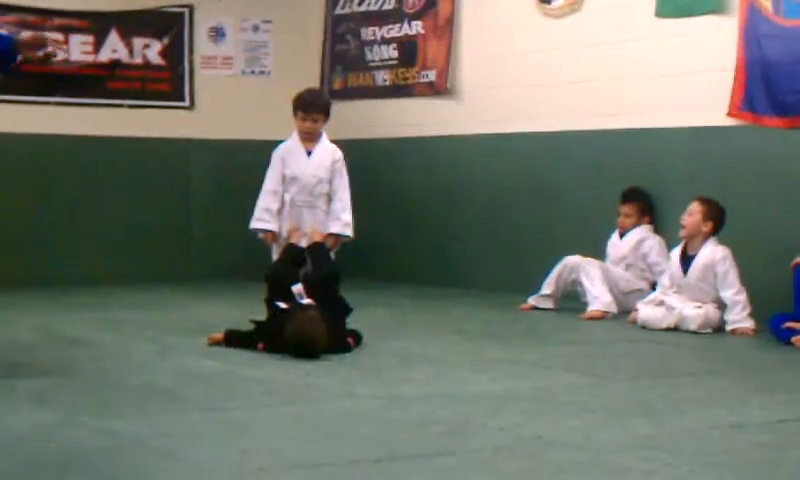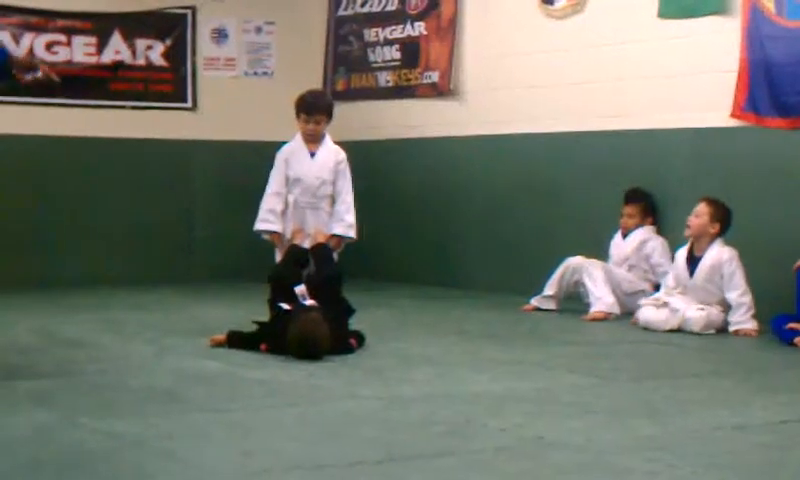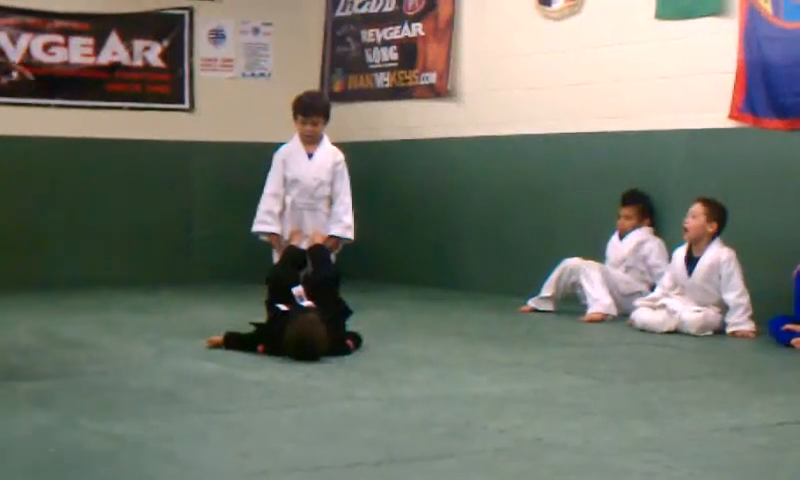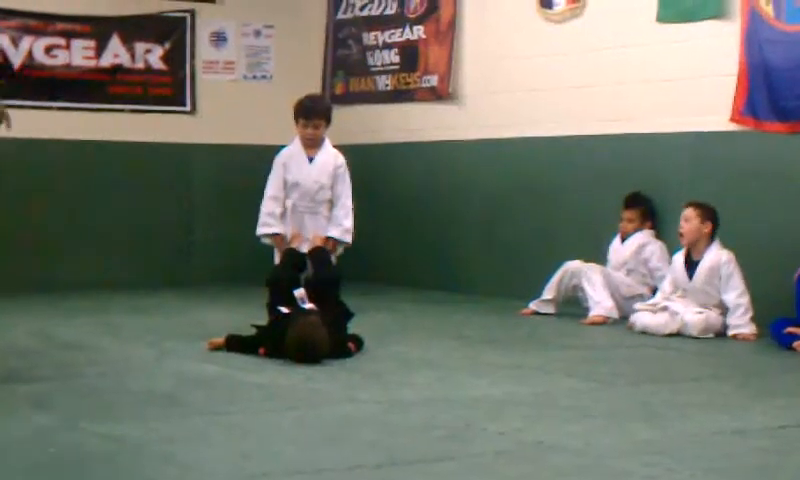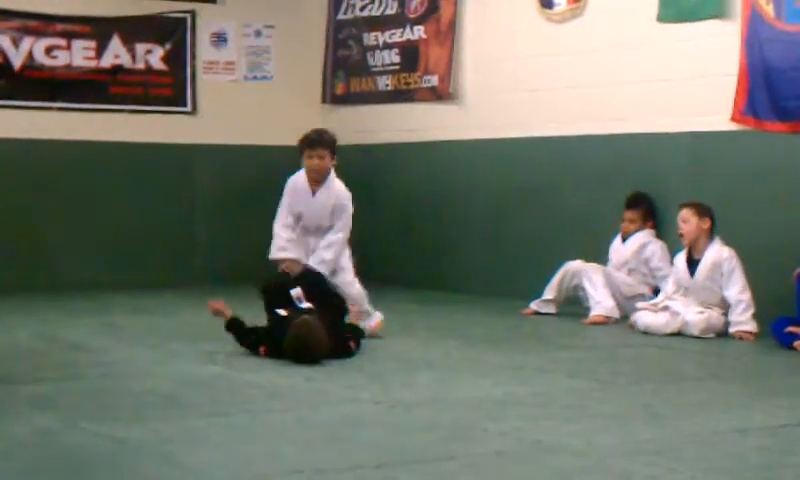
dt=0.2s
person 1, frame 1
left shoulder: (333, 153)
right shoulder: (283, 151)
left elbow: (340, 194)
right elbow: (271, 190)
left wrist: (336, 230)
right wrist: (267, 225)
left hip: (320, 228)
right hip: (288, 227)
person 1, frame 2
left shoulder: (337, 155)
right shoulder: (287, 152)
left elbow: (344, 196)
right elbow: (275, 191)
left wrist: (340, 231)
right wrist: (272, 227)
left hip: (324, 229)
right hip: (292, 228)
person 1, frame 3
left shoulder: (334, 156)
right shoulder: (284, 153)
left elbow: (342, 197)
right elbow: (272, 193)
left wrist: (338, 232)
right wrist: (270, 228)
left hip: (321, 229)
right hip: (289, 228)
person 1, frame 4
left shoulder: (336, 159)
right shoulder: (285, 157)
left elbow: (343, 200)
right elbow: (273, 196)
left wrist: (336, 234)
right wrist: (274, 230)
left hip: (321, 232)
right hip: (290, 231)
person 1, frame 5
left shoulder: (340, 193)
right shoulder: (294, 184)
left elbow: (339, 234)
right elbow: (284, 222)
left wrist: (317, 266)
right wrist: (286, 256)
left hip: (331, 244)
right hip: (302, 242)
left knee: (348, 285)
left ankle: (369, 319)
person 2, frame 1
left shoulder: (277, 336)
right shoulder: (334, 339)
left elbow: (251, 338)
right elbow: (354, 337)
left wrist: (224, 336)
left knee: (278, 276)
right knee: (326, 276)
left ankle: (293, 244)
right ankle: (316, 244)
person 2, frame 2
left shoulder: (279, 337)
right shoulder: (337, 341)
left elbow: (254, 339)
right elbow: (356, 338)
left wrist: (227, 338)
left knee: (282, 277)
right knee: (330, 277)
left ankle: (296, 245)
right ankle: (319, 245)
person 2, frame 3
left shoulder: (276, 340)
right shoulder: (334, 342)
left elbow: (251, 341)
right elbow: (353, 339)
left wrist: (224, 339)
left knee: (279, 278)
right knee: (327, 278)
left ankle: (294, 247)
right ankle: (317, 246)
person 2, frame 4
left shoulder: (277, 343)
right shoulder: (336, 346)
left elbow: (251, 343)
right elbow: (355, 342)
left wrist: (225, 341)
left knee: (280, 280)
right knee: (327, 279)
left ankle: (293, 249)
right ankle: (317, 249)
person 2, frame 5
left shoulder: (276, 342)
right shoulder: (337, 345)
left elbow: (249, 337)
right elbow: (354, 338)
left wrist: (228, 315)
left knee: (274, 288)
right knee: (315, 283)
person 3, frame 1
left shoulder: (652, 242)
right shoulder: (616, 237)
left elbow: (664, 273)
left hip: (635, 296)
right hip: (614, 293)
left knee: (589, 265)
right knee: (572, 262)
left ankle: (601, 306)
right ankle: (543, 298)
person 3, frame 2
left shoulder: (654, 242)
right shoulder: (619, 238)
left elbow: (667, 274)
left hip: (636, 296)
right hip: (616, 291)
left knee: (592, 266)
right knee: (574, 263)
left ankle: (604, 307)
right ankle: (546, 299)
person 3, frame 3
left shoulder: (651, 244)
right shoulder: (616, 239)
left elbow: (663, 276)
left hip: (633, 298)
right hip: (612, 292)
left knee: (589, 267)
right knee: (572, 264)
left ankle: (601, 309)
right ankle: (543, 301)
person 3, frame 4
left shoulder: (653, 247)
right shoulder: (618, 242)
left elbow: (665, 279)
left hip: (635, 300)
right hip: (613, 297)
left knee: (590, 270)
right knee: (573, 267)
left ankle: (602, 311)
right ankle: (544, 303)
person 3, frame 5
left shoulder: (653, 246)
right shoulder: (619, 242)
left elbow: (666, 278)
left hip: (635, 300)
right hip: (614, 292)
left knee: (591, 270)
right knee: (574, 267)
left ankle: (603, 311)
right ankle: (545, 303)
person 4, frame 1
left shoulder: (719, 255)
right shoulder: (676, 253)
left elbow: (733, 291)
right elbow: (665, 287)
left wrist: (740, 323)
right wrist: (642, 307)
left hip: (704, 311)
right hip: (676, 306)
left knee: (693, 318)
right knee: (644, 315)
person 4, frame 2
left shoulder: (726, 256)
right shoulder: (681, 254)
left elbow: (738, 293)
right elbow: (669, 287)
left wrist: (743, 324)
right wrist: (646, 306)
left hip: (708, 313)
right hip: (680, 307)
left knee: (696, 319)
right knee: (645, 314)
person 4, frame 3
left shoulder: (724, 256)
right shoulder: (679, 254)
left elbow: (736, 294)
right elbow: (665, 286)
left wrist: (740, 325)
right wrist: (643, 306)
left hip: (706, 314)
right hip: (676, 307)
left knee: (691, 321)
right knee: (640, 316)
person 4, frame 4
left shoulder: (724, 258)
right shoulder: (678, 258)
left elbow: (737, 296)
right elbow: (666, 290)
left wrist: (741, 328)
right wrist: (644, 309)
left hip: (708, 316)
right hip: (678, 310)
left knee: (694, 323)
right knee: (640, 319)
person 4, frame 5
left shoulder: (725, 255)
right shoulder: (680, 258)
left elbow: (738, 293)
right elbow: (670, 291)
left wrist: (742, 326)
right wrist: (645, 308)
left hip: (710, 315)
right hip: (679, 309)
left knee: (696, 322)
right knee: (642, 318)
